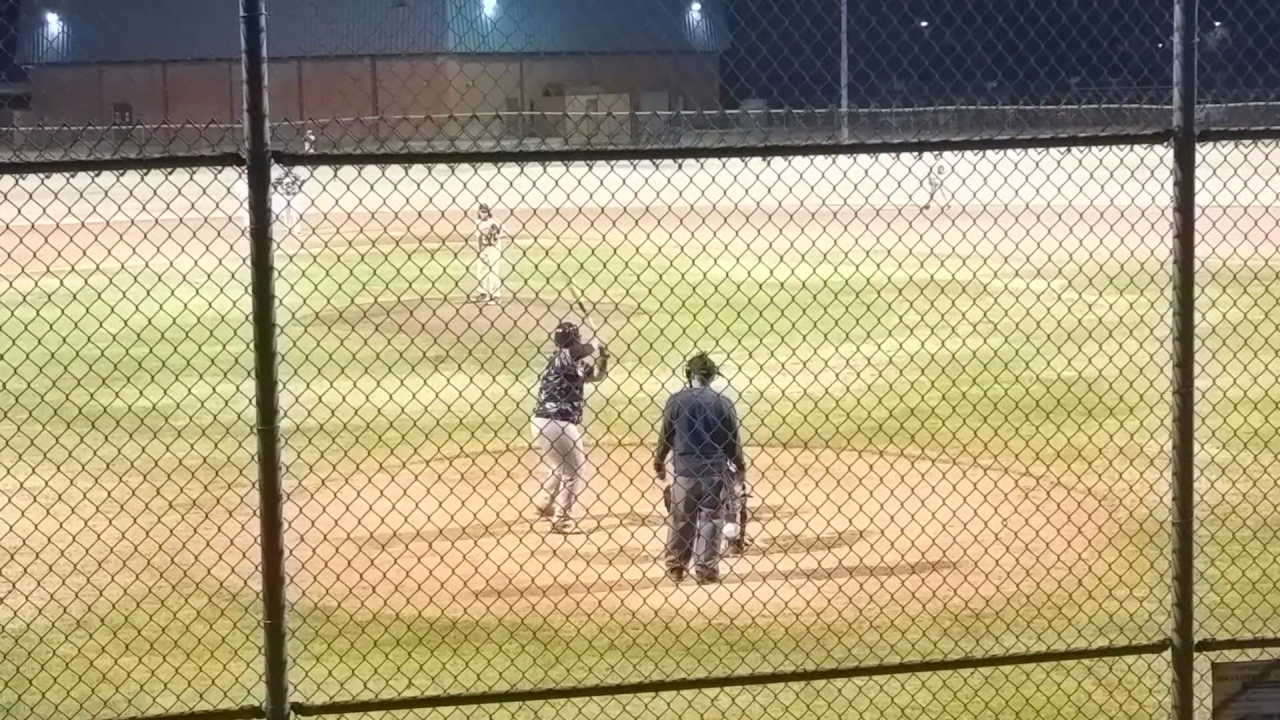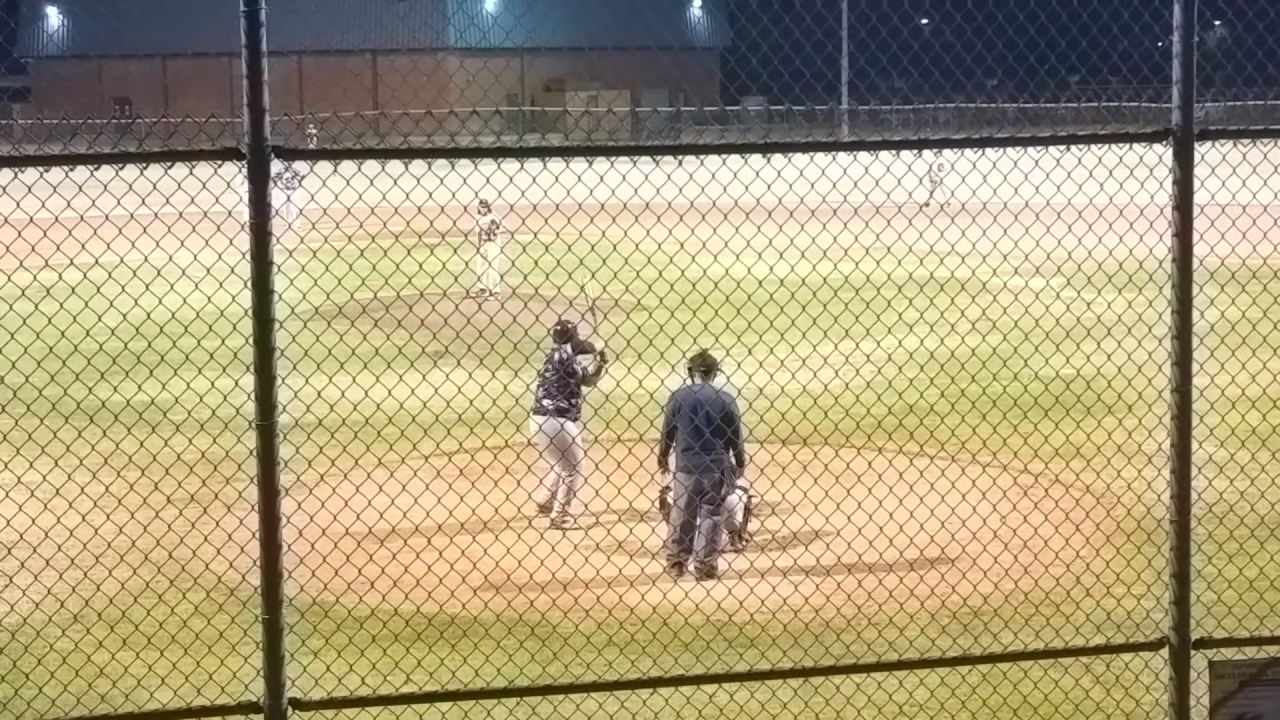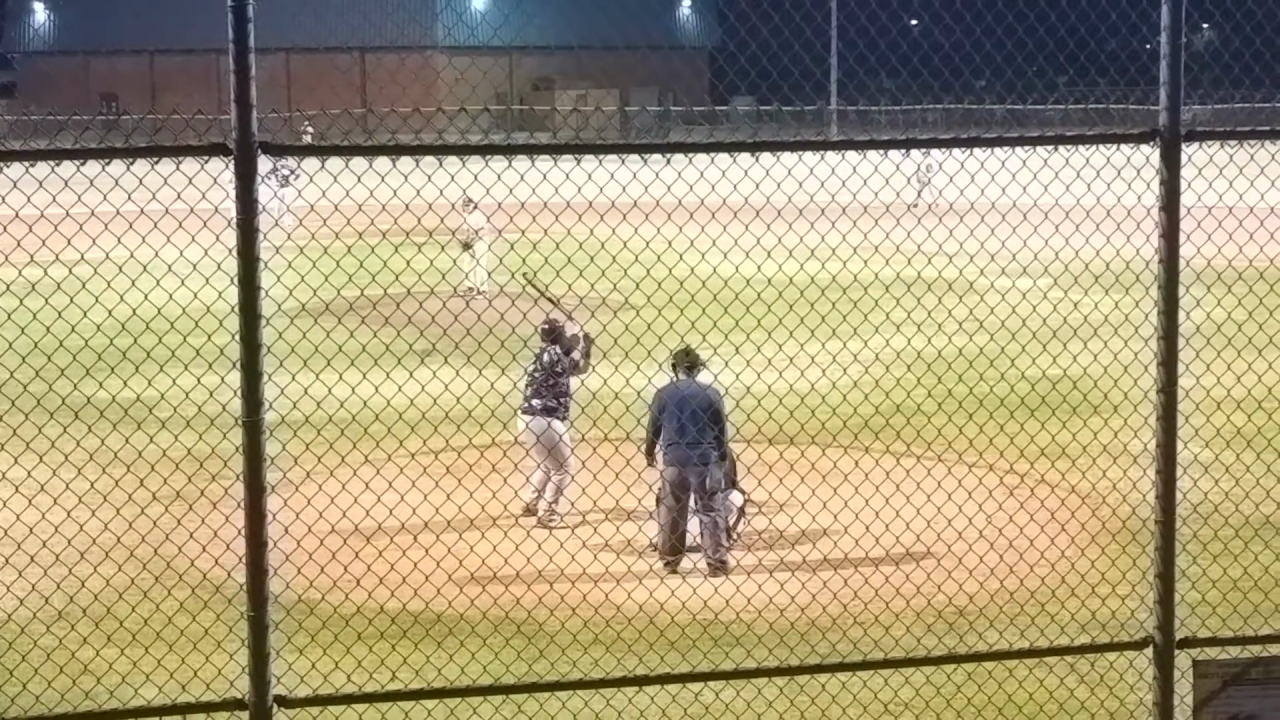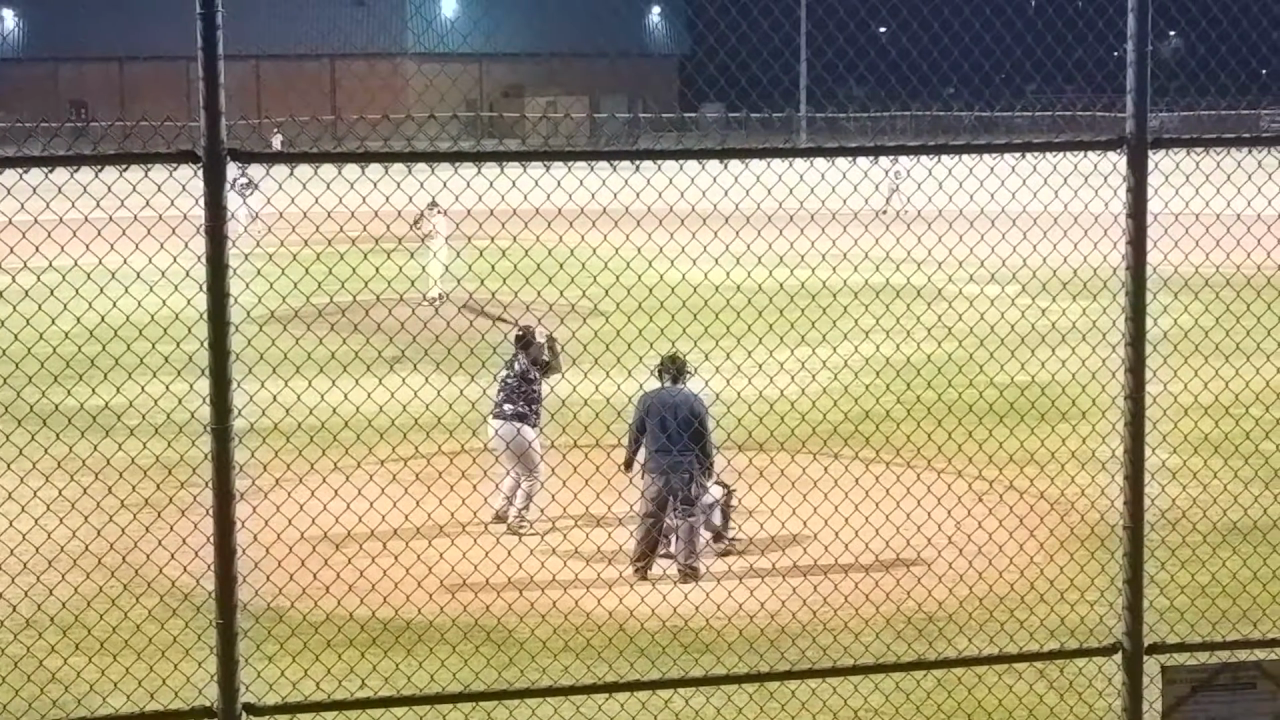
dt=1s
person 1, frame 1
left shoulder: (676, 400)
right shoulder: (723, 403)
left elbow: (665, 438)
right elbow: (733, 441)
left wrist: (659, 463)
right wrist: (740, 468)
left hip: (685, 470)
right hip: (715, 471)
left knee: (680, 520)
right knee: (711, 521)
left ankle: (675, 567)
right ankle: (706, 569)
person 1, frame 2
left shoulder: (678, 397)
right shoulder: (725, 399)
left elbow: (667, 435)
right elbow: (736, 438)
left wrist: (662, 460)
right wrist: (740, 464)
left hip: (686, 466)
right hip: (717, 467)
left knee: (681, 517)
right knee: (712, 517)
left ankle: (676, 563)
right ankle: (704, 566)
person 1, frame 3
left shoulder: (664, 394)
right shoulder: (711, 393)
left elbow: (653, 430)
right elbow: (721, 432)
left wrist: (649, 453)
right wrist: (722, 459)
left hip: (674, 461)
right hip: (706, 461)
left knee: (672, 513)
right knee: (712, 513)
left ankle: (670, 561)
right ankle: (716, 563)
person 1, frame 4
left shoulder: (647, 399)
right shoulder: (694, 401)
left elbow: (635, 434)
right elbow: (705, 438)
left wrist: (629, 458)
right wrist: (709, 465)
left hip: (656, 468)
right hip: (687, 468)
left knee: (649, 518)
right knee: (687, 519)
left ankle: (640, 567)
right ankle: (687, 570)
person 2, frame 1
left shoulder: (576, 362)
right shoulder: (560, 358)
left elbow: (597, 376)
right elbow: (578, 351)
left wrist: (603, 358)
right wrist: (589, 348)
left hip: (547, 423)
right hip: (556, 424)
left knee: (558, 468)
right knee: (574, 472)
left ankle: (545, 505)
right ankle: (562, 520)
person 2, frame 2
left shoulder: (570, 360)
right shoulder: (559, 356)
left elbow: (590, 381)
right elbow: (579, 346)
left wrist: (600, 363)
right wrist: (594, 349)
left hip: (551, 420)
right hip: (554, 421)
left knee: (562, 465)
right knee: (573, 468)
left ankle: (546, 501)
right ankle: (561, 516)
person 2, frame 3
left shoulder: (559, 358)
right shoulder: (548, 355)
left elbow: (581, 368)
right elbow: (569, 346)
left wrist: (587, 347)
right wrist: (577, 333)
left hip: (535, 420)
right hip: (543, 420)
left knee: (547, 464)
right knee: (562, 467)
left ankle: (531, 504)
right ankle: (548, 514)
person 2, frame 4
left shoulder: (530, 363)
right shoulder: (519, 362)
left elbow: (555, 368)
right elbow: (535, 356)
left wrist: (552, 347)
right wrist: (541, 339)
left hip: (504, 426)
right hip: (514, 426)
left knee: (516, 471)
right knee: (532, 474)
left ankle: (501, 511)
right ankle: (517, 521)
